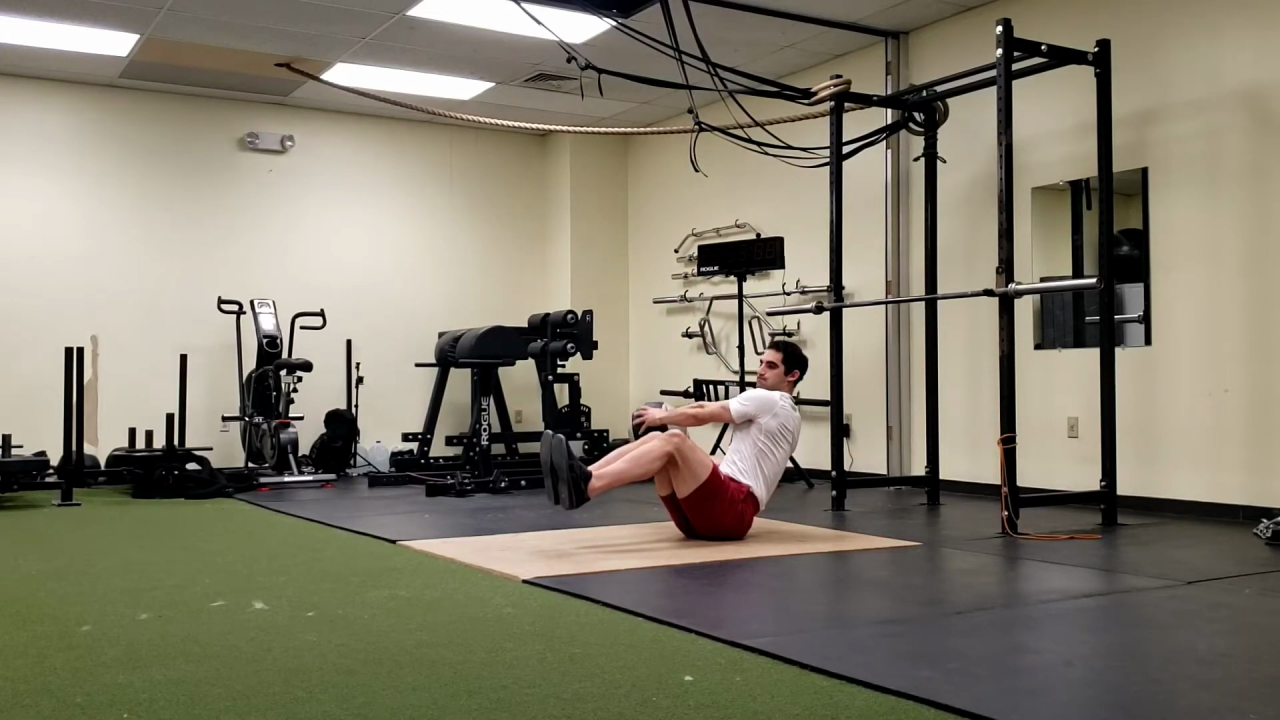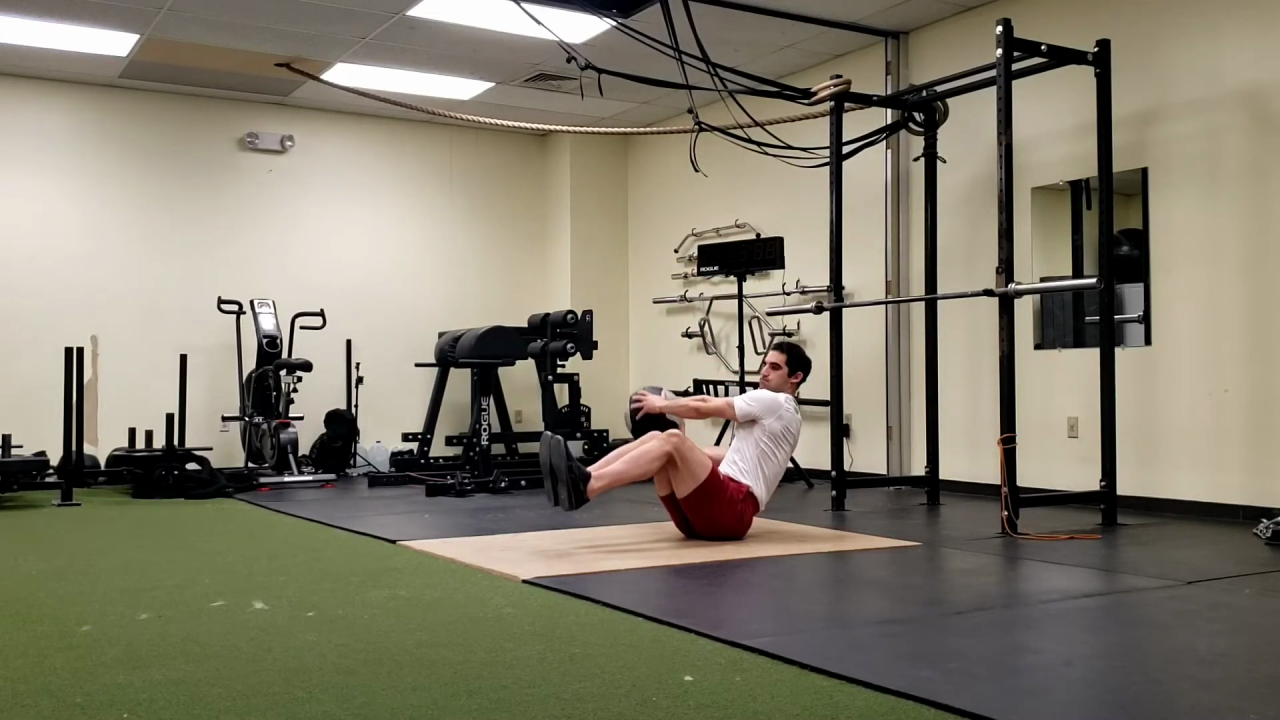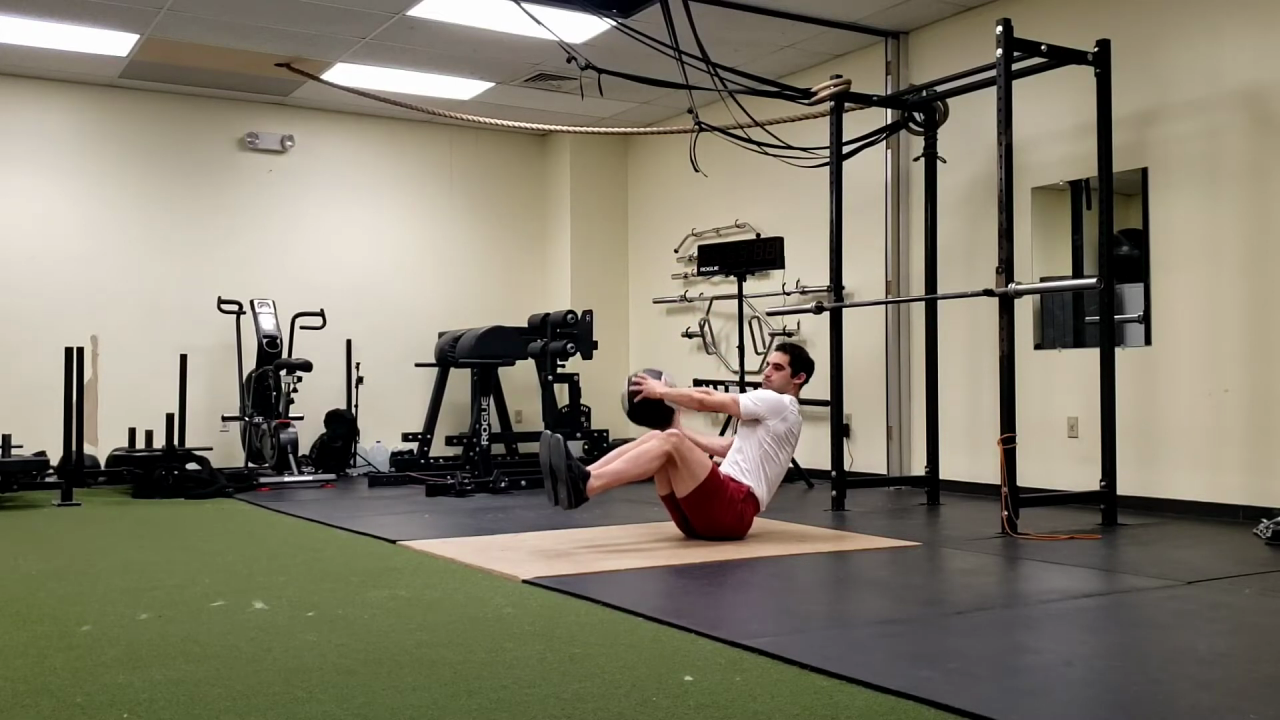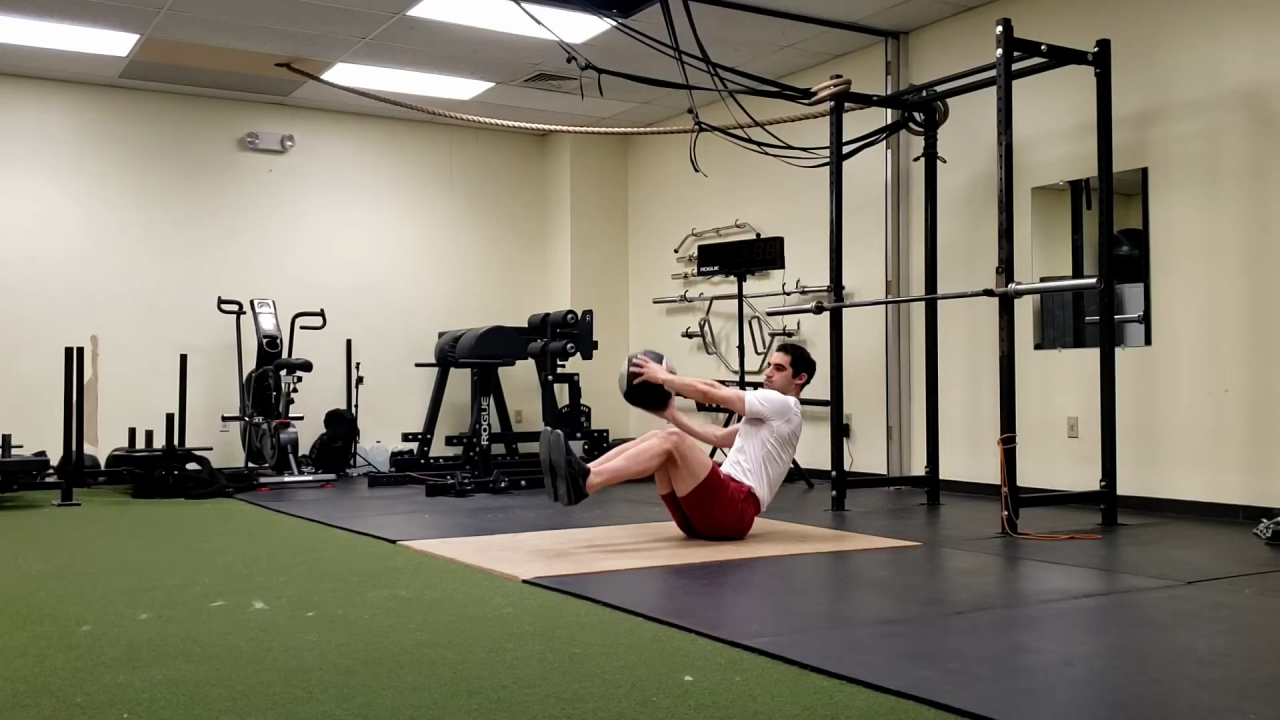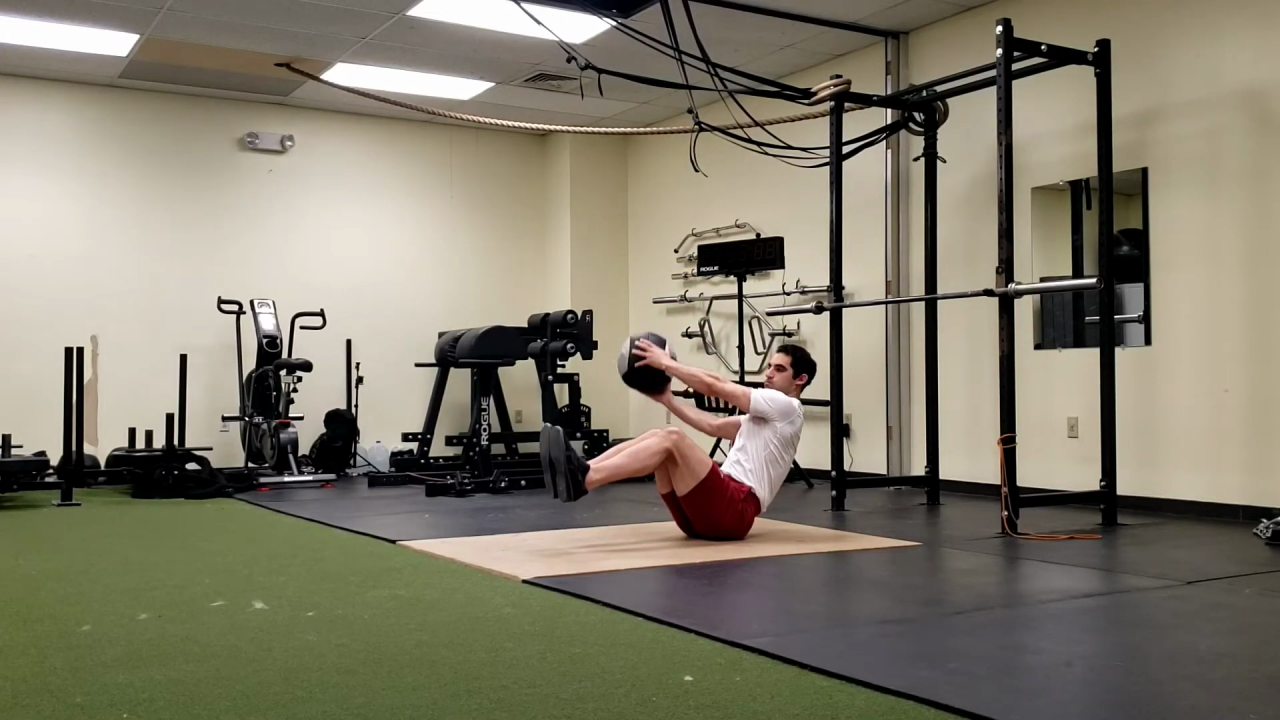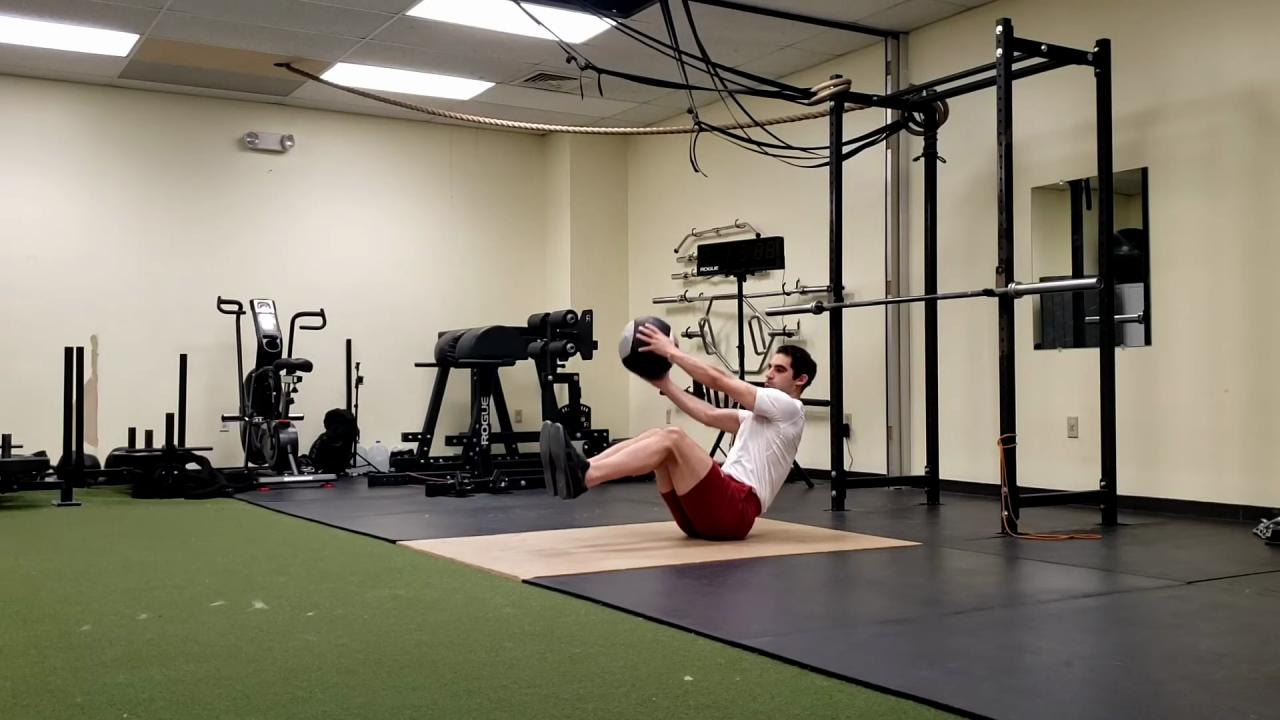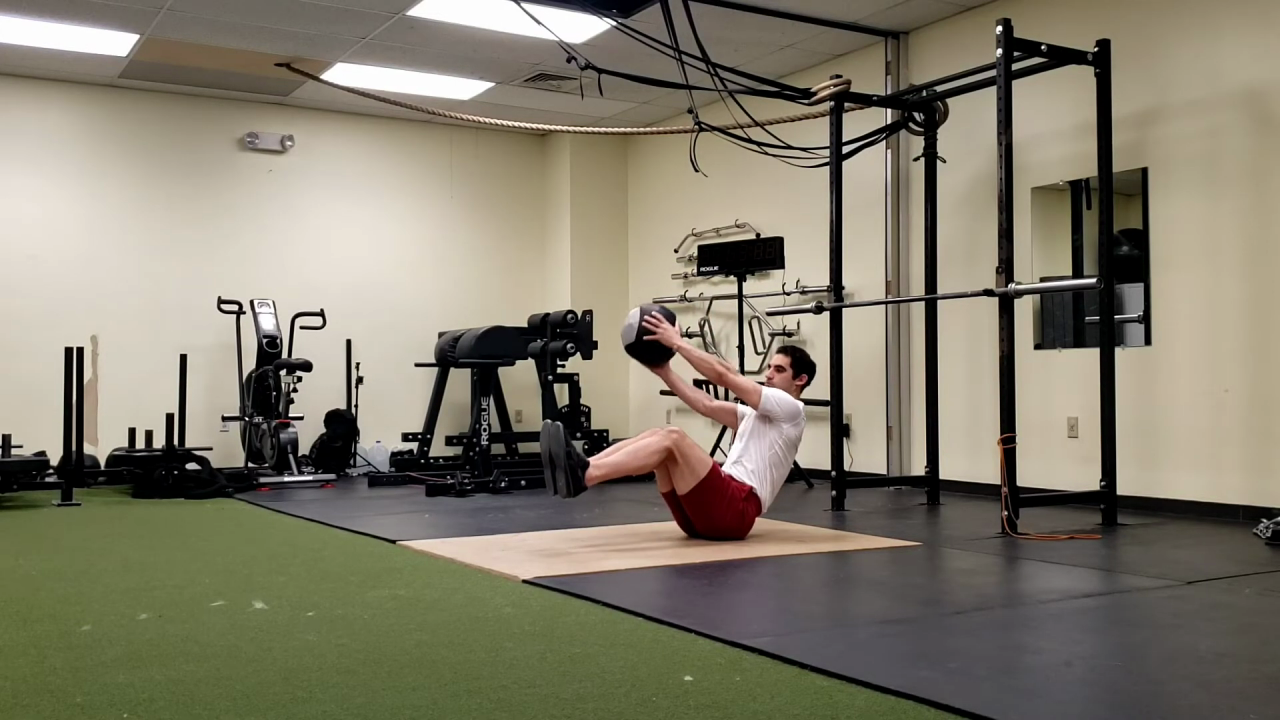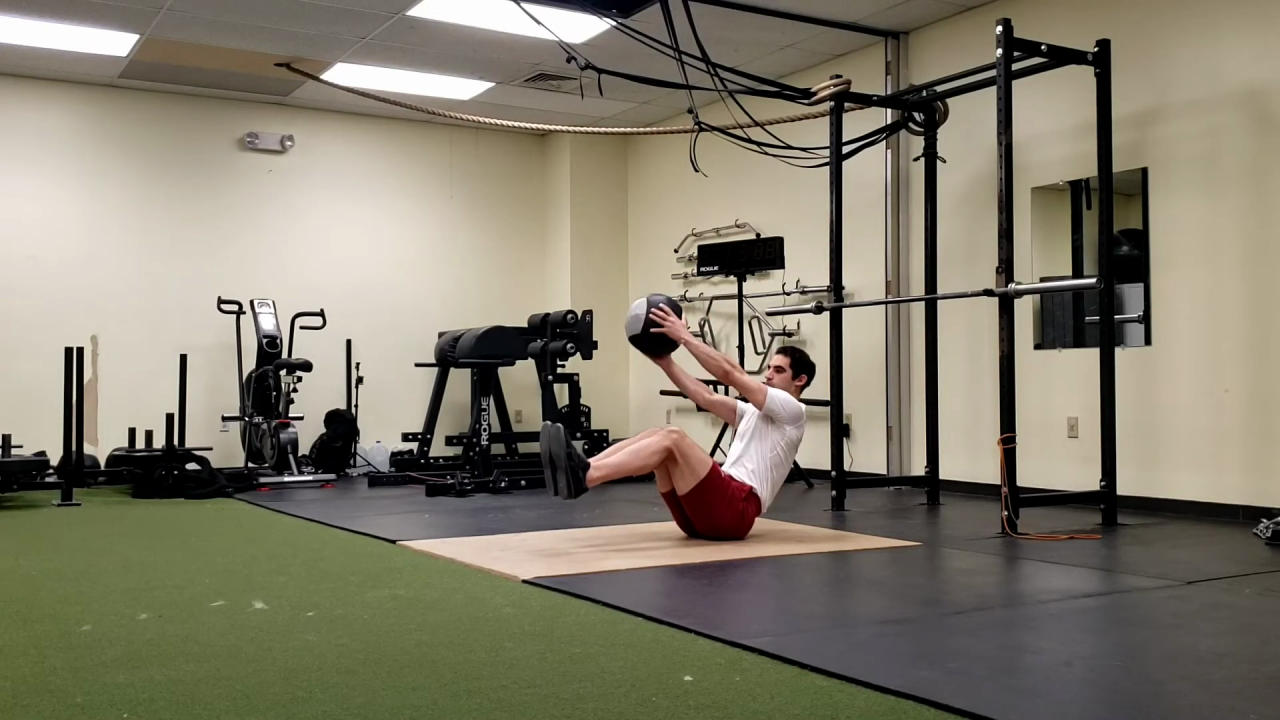
dt=0.1s
person 1, frame 1
left shoulder: (768, 400)
right shoulder: (775, 413)
left elbow: (702, 414)
left wrist: (662, 416)
left hip: (732, 510)
right hip: (706, 509)
left knee: (673, 440)
right knee: (656, 440)
left ankle: (586, 487)
right ankle: (582, 476)
person 1, frame 2
left shoulder: (773, 402)
right shoulder: (771, 414)
left elbow: (704, 408)
left wrist: (660, 405)
left hip: (732, 510)
right hip: (707, 509)
left knee: (672, 441)
right knee: (657, 438)
left ankle: (584, 488)
right ankle: (581, 478)
person 1, frame 3
left shoulder: (777, 403)
right shoulder: (771, 413)
left elbow: (707, 400)
right elbow: (724, 448)
left wrist: (661, 391)
right wrist: (676, 426)
left hip: (732, 510)
right hip: (706, 509)
left knee: (672, 441)
right knee: (657, 437)
left ankle: (584, 487)
right ankle: (581, 477)
person 1, frame 4
left shoulder: (781, 405)
right shoulder: (766, 416)
left elbow: (711, 393)
right elbow: (718, 437)
left wrist: (662, 376)
right wrist: (669, 414)
left hip: (733, 510)
right hip: (716, 504)
left knee: (671, 439)
right knee: (658, 437)
left ankle: (584, 483)
right ankle: (582, 474)
person 1, frame 5
left shoulder: (784, 406)
right shoulder: (766, 415)
left elbow: (715, 385)
right elbow: (715, 426)
left wrist: (666, 363)
right wrist: (667, 399)
left hip: (733, 510)
right hip: (708, 508)
left knee: (672, 438)
right knee: (658, 437)
left ankle: (584, 479)
right ankle: (582, 471)
person 1, frame 6
left shoulder: (787, 408)
right shoulder: (760, 414)
left elbow: (718, 380)
right elbow: (709, 415)
left wrist: (670, 351)
right wrist: (663, 383)
left hip: (735, 510)
right hip: (715, 505)
left knee: (673, 436)
right knee: (658, 434)
left ankle: (583, 477)
right ankle: (580, 469)
person 1, frame 7
left shoulder: (788, 409)
right shoulder: (757, 413)
left elbow: (724, 375)
right elbow: (708, 406)
left wrist: (677, 342)
right wrist: (664, 371)
left hip: (734, 510)
right hip: (707, 508)
left knee: (673, 437)
right knee: (659, 434)
left ankle: (583, 476)
right ankle: (582, 468)
person 1, frame 8
left shoulder: (791, 410)
right shoulder: (756, 411)
left elbow: (729, 374)
right elbow: (707, 398)
left wrist: (684, 336)
right wrist: (664, 361)
left hip: (735, 509)
right hip: (711, 506)
left knee: (673, 437)
right knee: (658, 434)
left ankle: (583, 477)
right ankle: (581, 469)
